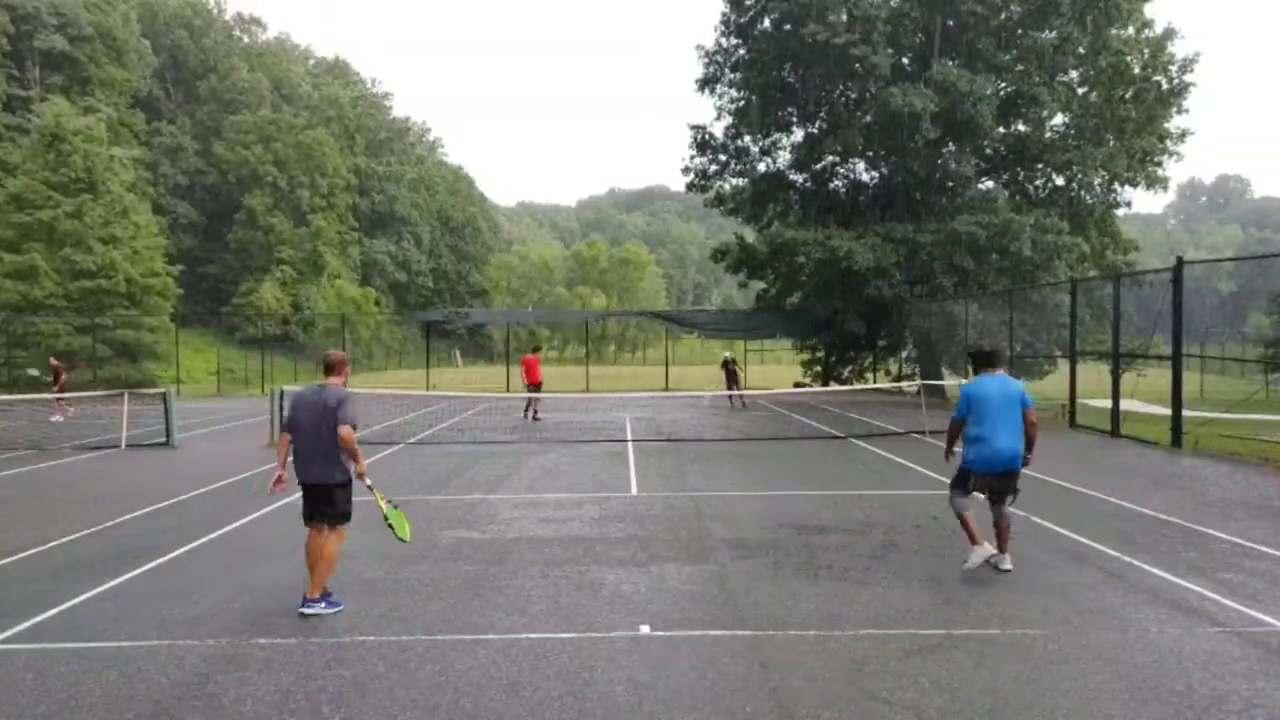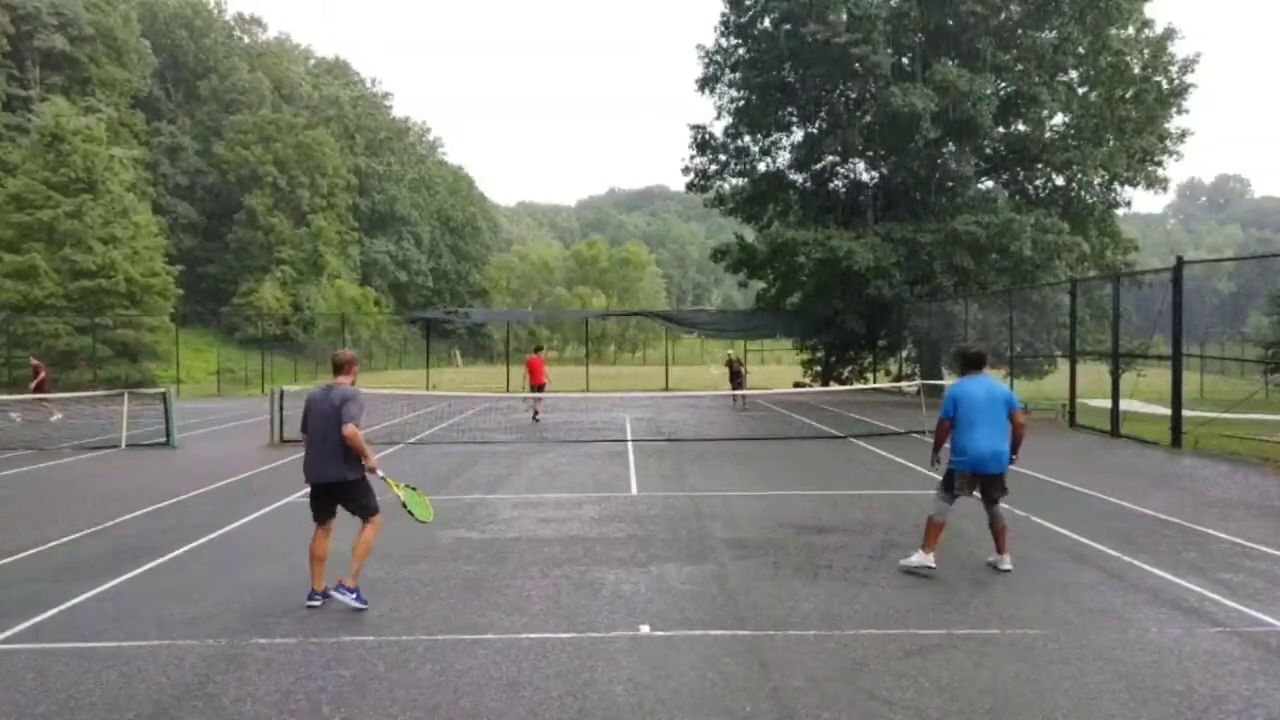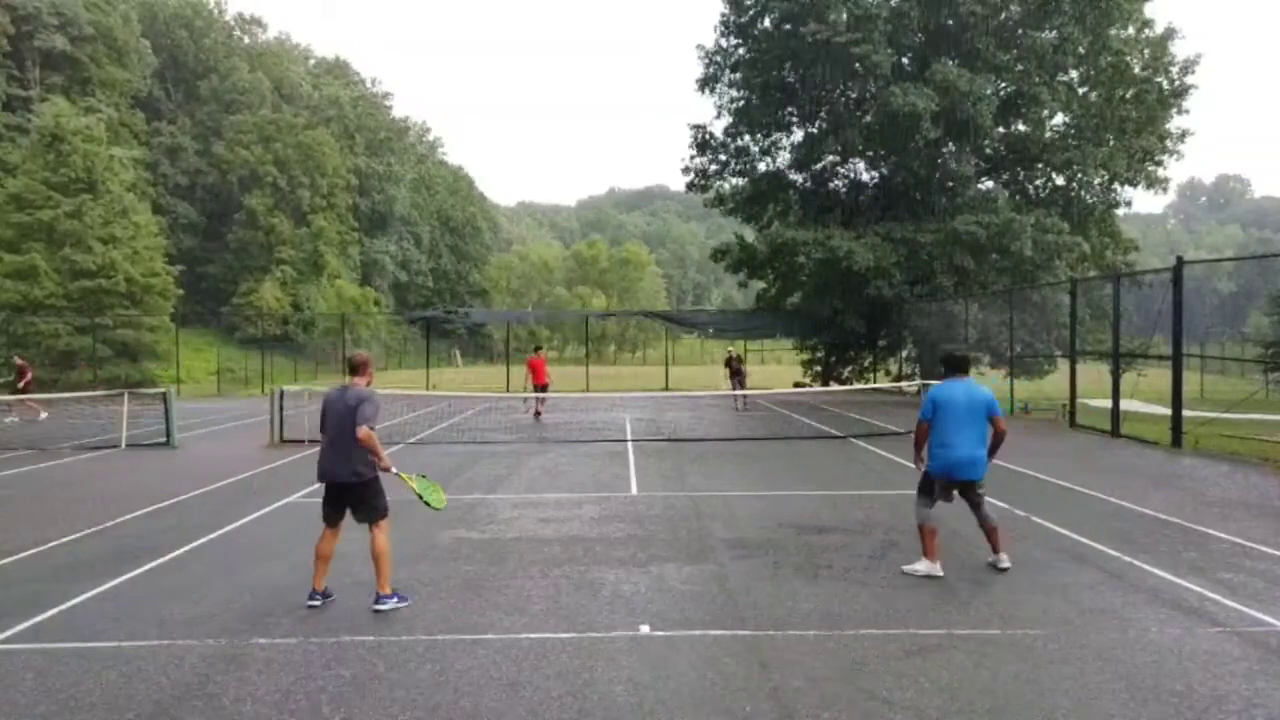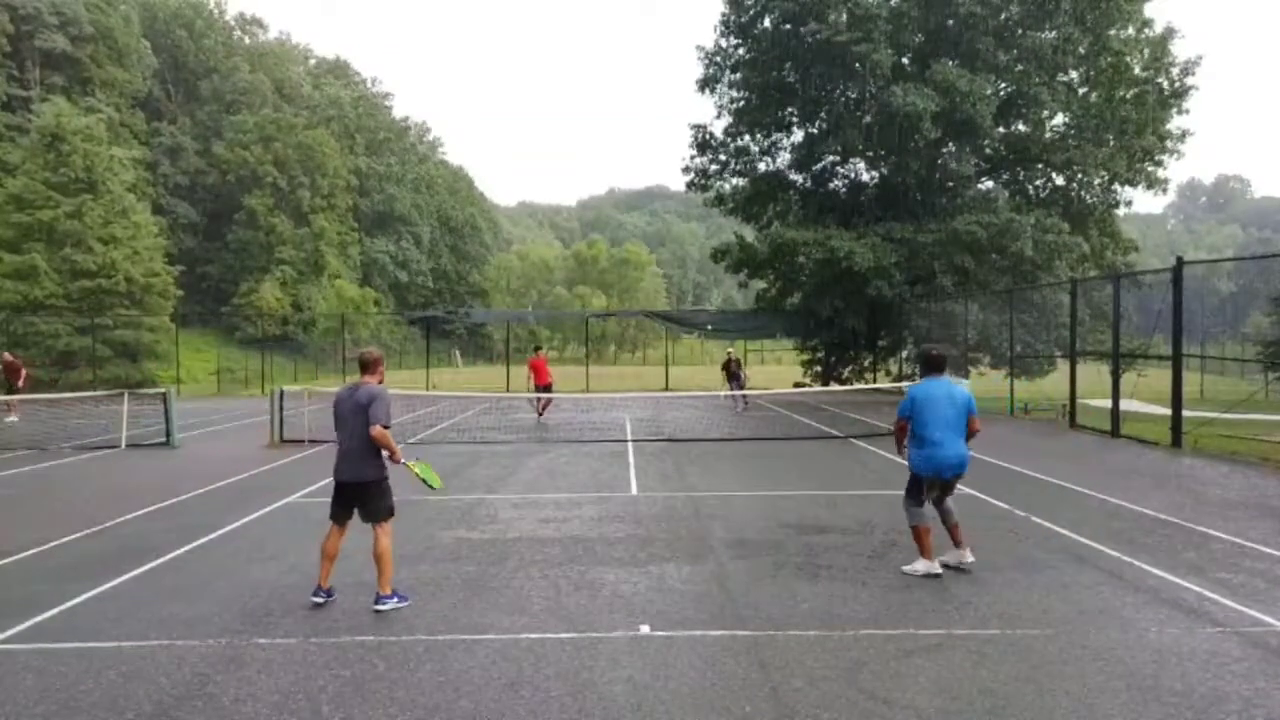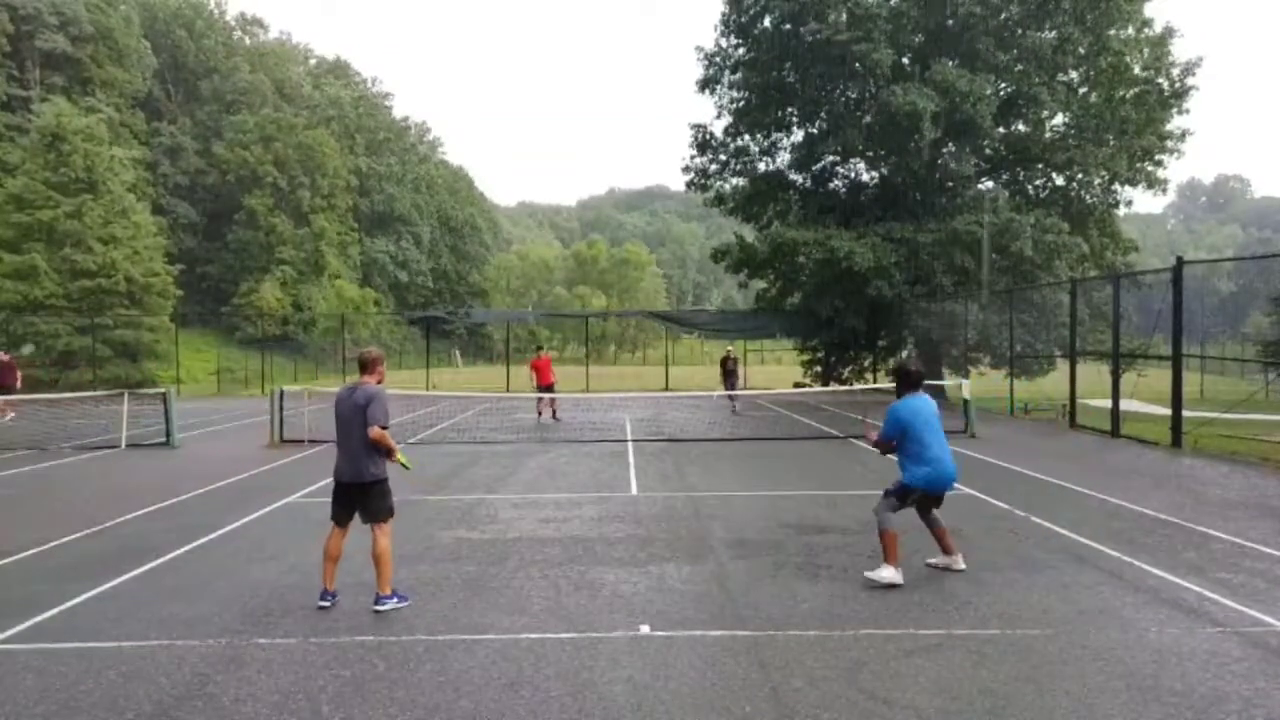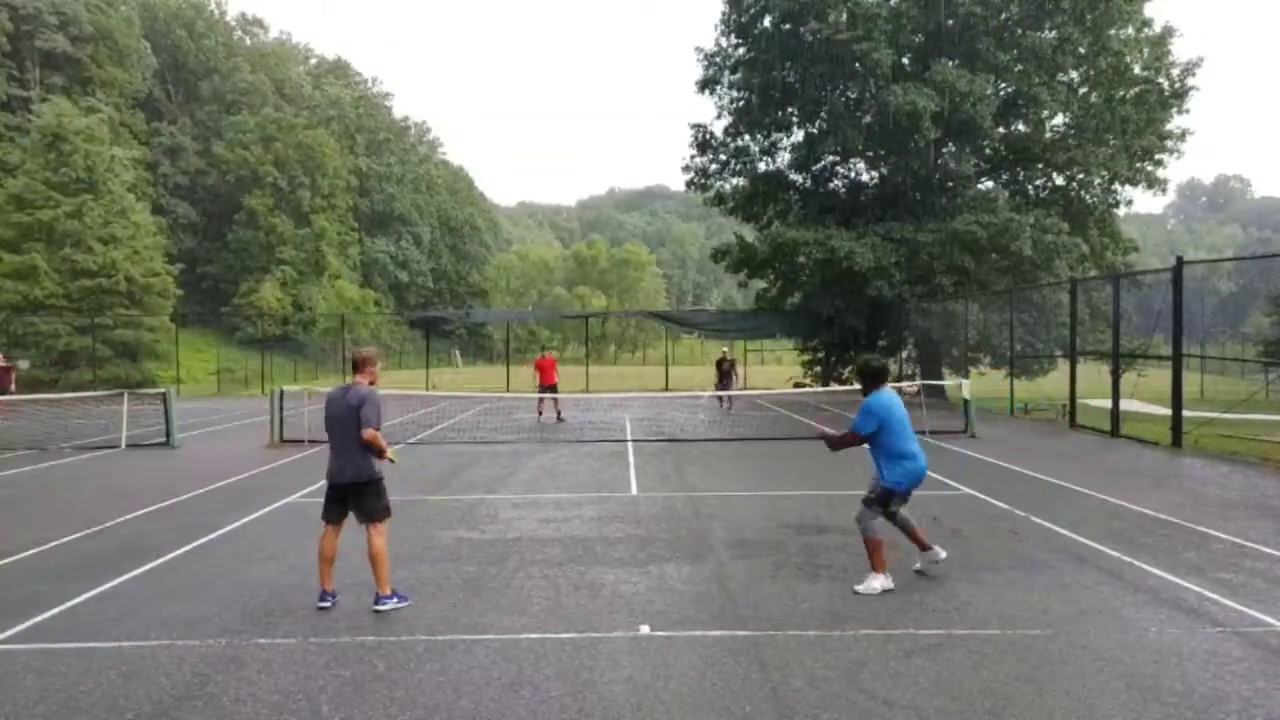
dt=0.2s
person 1, frame 1
left shoulder: (300, 396)
right shoulder: (342, 396)
left elbow: (286, 435)
right elbow: (344, 433)
left wrist: (281, 468)
right wrist: (359, 460)
left hip: (307, 475)
right hip: (335, 475)
left knee: (316, 530)
right knee: (335, 532)
left ankle: (315, 592)
right ankle: (314, 598)
person 1, frame 2
left shoulder: (313, 396)
right shoulder: (350, 395)
left elbow: (305, 436)
right elbow: (349, 431)
right wrist: (368, 456)
left hip: (318, 474)
right hip: (347, 474)
left knee: (322, 528)
right knee: (372, 521)
left ankle: (317, 591)
right ankle: (348, 584)
person 1, frame 3
left shoulder: (330, 396)
right shoulder: (366, 396)
right elbow: (363, 433)
right wrist: (381, 457)
left hip: (333, 474)
right hip: (360, 475)
left knee: (330, 529)
right knee: (379, 528)
left ankle: (317, 590)
right ankle: (385, 594)
person 1, frame 4
left shoulder: (342, 394)
right shoulder: (377, 393)
right elbow: (377, 431)
right wrist: (395, 451)
left hip: (343, 473)
right hip: (370, 474)
left knee: (337, 527)
right knee: (382, 529)
left ankle: (322, 588)
right ankle: (385, 594)
person 1, frame 5
left shoulder: (342, 395)
right shoulder: (375, 394)
right elbow: (375, 432)
right wrist: (392, 448)
left hip: (343, 473)
right hip: (370, 474)
left knee: (338, 529)
right knee: (381, 530)
left ankle: (327, 591)
right ankle: (384, 595)
person 1, frame 6
left shoulder: (333, 395)
right shoulder: (368, 395)
right elbow: (368, 434)
right wrist: (383, 448)
left hip: (336, 473)
right hip: (364, 475)
left knee: (331, 529)
right knee: (377, 529)
left ankle: (326, 592)
right ankle: (384, 595)
person 2, frame 1
left shoulder: (970, 389)
right shoulder: (1016, 386)
left elbow: (957, 424)
right elbow: (1031, 422)
left wrist: (949, 447)
right wrist: (1028, 451)
left hip: (980, 457)
right hip: (1011, 458)
left knee: (958, 495)
right knee: (999, 504)
left ankle: (980, 545)
right ankle: (1003, 556)
person 2, frame 2
left shoulder: (956, 390)
right shoulder: (1003, 389)
left elbow: (943, 426)
right elbow: (1019, 423)
left wrist: (935, 452)
right wrist: (1013, 452)
left hip: (966, 459)
right hip: (996, 459)
left knee: (943, 500)
right knee: (993, 505)
left ankle: (927, 554)
right ankle: (1002, 557)
person 2, frame 3
left shoulder: (936, 393)
right shoulder: (985, 393)
left elbow: (922, 429)
right elbow: (1001, 429)
left wrist: (918, 453)
right wrist: (989, 454)
left hip: (942, 463)
right hip: (974, 463)
left knee: (924, 504)
right knee: (979, 507)
left ankle: (931, 562)
right ankle: (1000, 556)
person 2, frame 4
left shoulder: (915, 391)
right shoulder: (962, 392)
left elbow: (900, 427)
right elbow: (974, 429)
left wrist: (901, 446)
left hip: (927, 461)
right hip: (957, 460)
left knee: (914, 505)
right knee: (941, 500)
left ankle: (928, 561)
right ankle: (961, 551)
person 2, frame 5
left shoulder: (898, 409)
right shoulder: (929, 402)
left elbow: (883, 445)
left wrist: (872, 439)
right wrist: (895, 445)
left hip: (924, 475)
right hip: (946, 472)
left knee: (883, 509)
right knee: (926, 510)
left ankle: (891, 569)
right ankle: (952, 557)
person 2, frame 6
left shoulder: (873, 404)
right shoulder: (890, 396)
left elbow: (853, 438)
right elbow: (868, 435)
left wrist: (832, 439)
right wrist: (838, 439)
left hip: (899, 472)
right hip: (911, 466)
left knee: (865, 517)
right knee: (890, 511)
left ankle: (880, 576)
right ankle: (930, 551)
